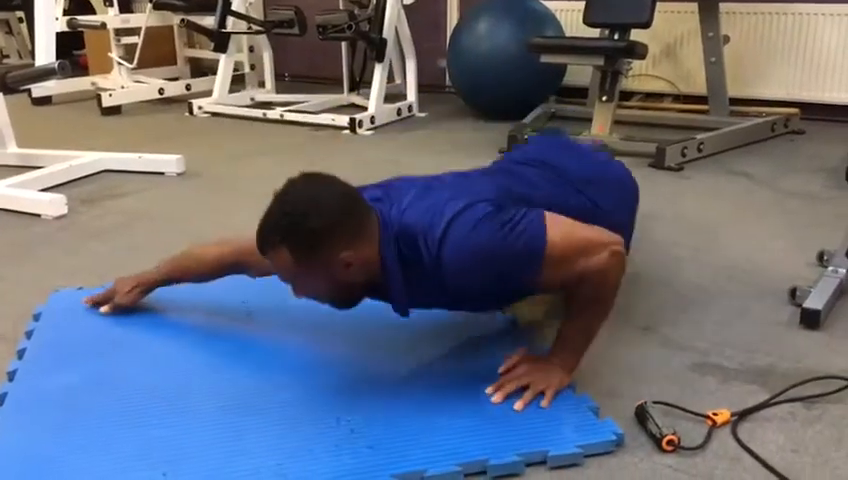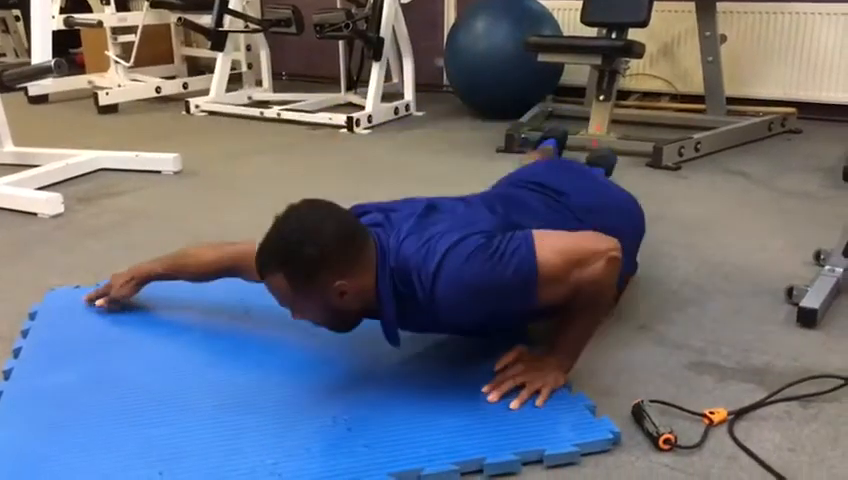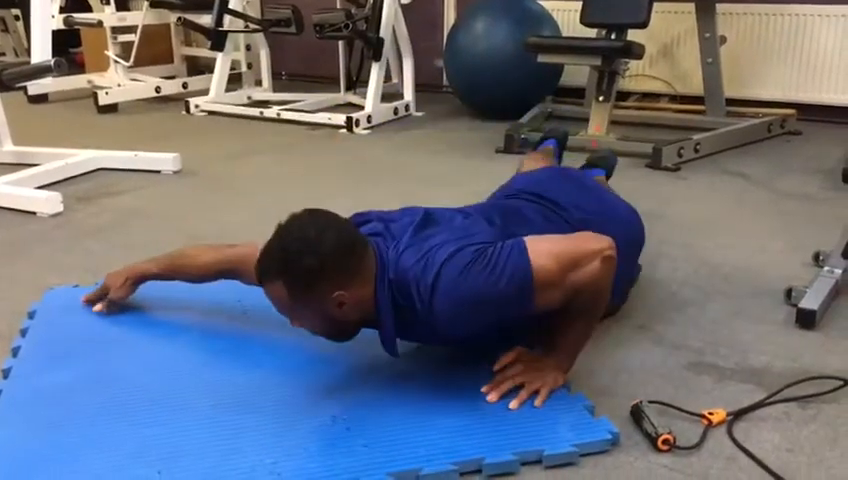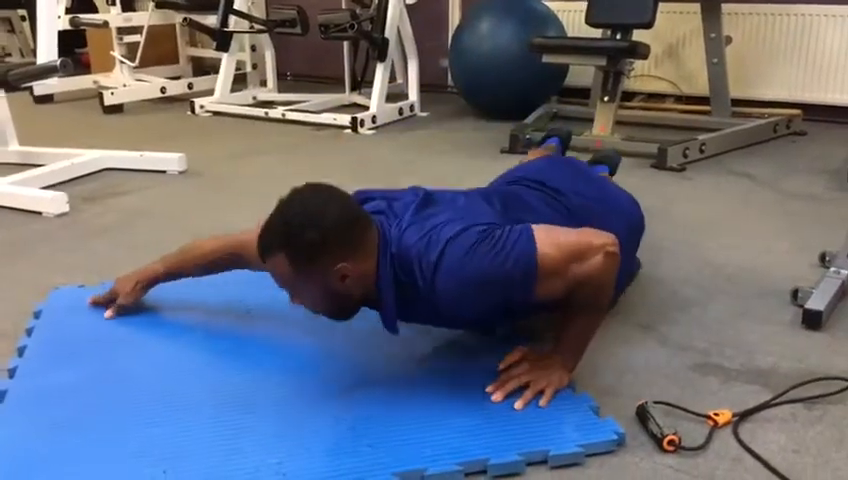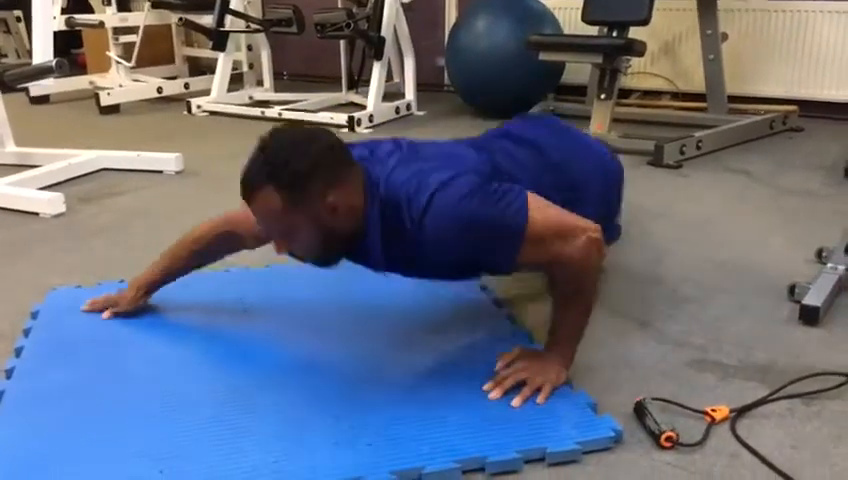
dt=0.2s
person 1, frame 1
left shoulder: (460, 249)
right shoulder: (353, 223)
left elbow: (605, 252)
right elbow: (235, 252)
left wrist: (560, 363)
right wrist: (147, 280)
left hip: (595, 192)
right hip: (525, 171)
person 1, frame 2
left shoulder: (453, 282)
right shoulder: (354, 238)
left elbow: (603, 255)
right elbow: (232, 254)
left wrist: (556, 361)
right wrist: (143, 272)
left hip: (598, 218)
right hip: (528, 195)
left ankle: (573, 161)
right ankle: (548, 149)
person 1, frame 3
left shoulder: (450, 294)
right shoulder: (353, 246)
left elbow: (596, 255)
right elbow: (234, 255)
left wrist: (555, 360)
right wrist: (139, 271)
left hip: (598, 226)
right hip: (523, 208)
left ankle: (591, 171)
right ankle: (549, 149)
person 1, frame 4
left shoulder: (453, 272)
right shoulder: (356, 226)
left elbow: (599, 251)
right elbow: (237, 245)
left wrist: (560, 359)
right wrist: (148, 274)
left hip: (600, 218)
right hip: (526, 195)
left ankle: (599, 170)
right ankle: (550, 147)
person 1, frame 5
left shoulder: (442, 215)
right shoulder: (338, 182)
left elbow: (584, 239)
right elbow: (229, 228)
left wrist: (557, 357)
right wrist: (144, 285)
left hip: (578, 171)
right hip: (509, 148)
